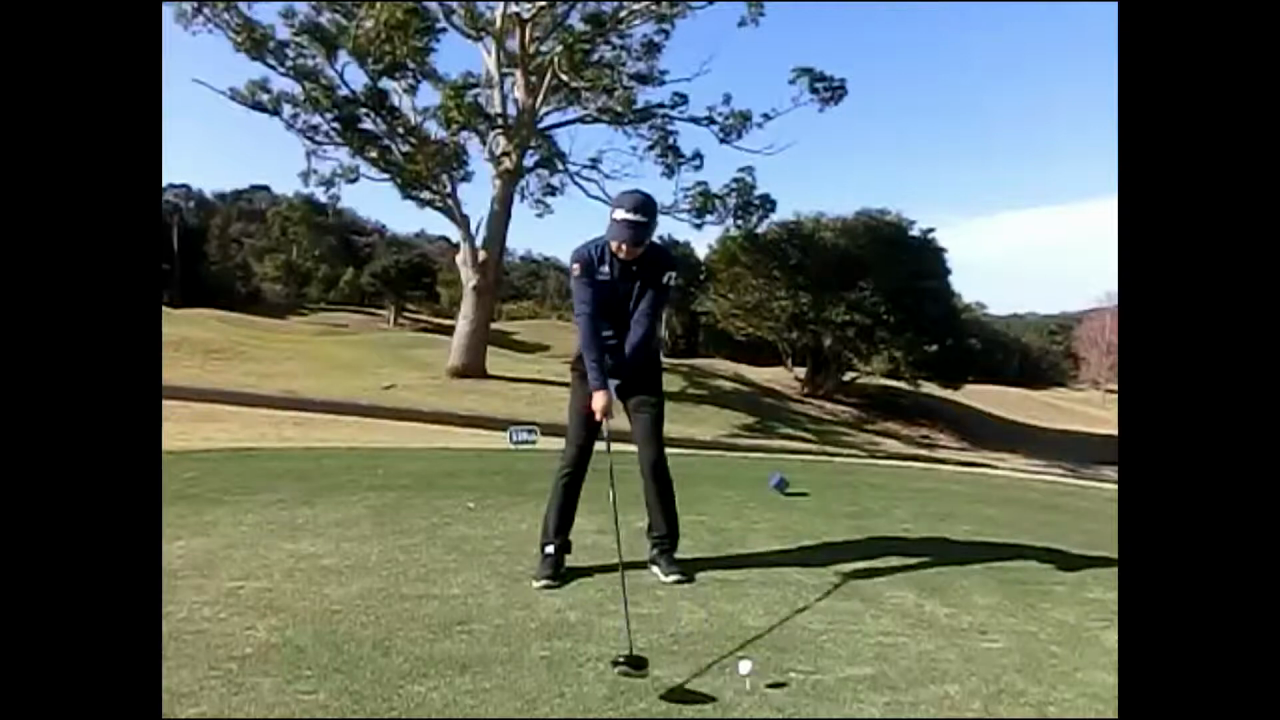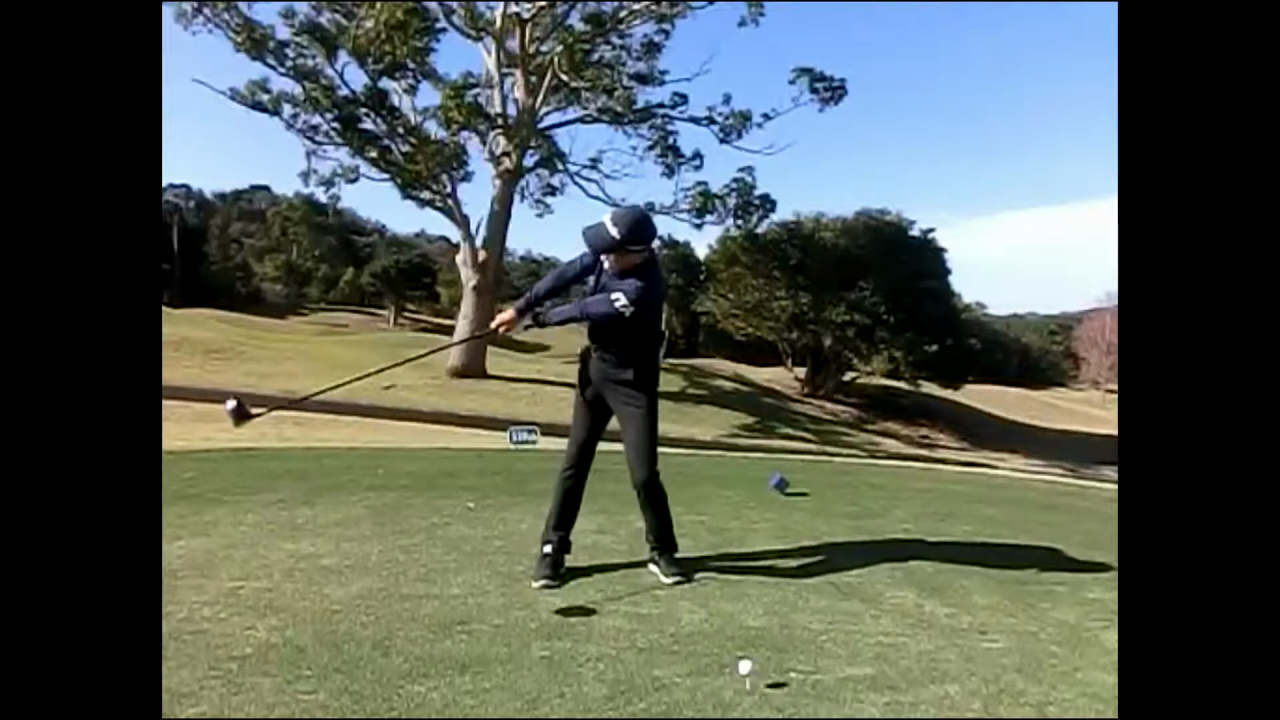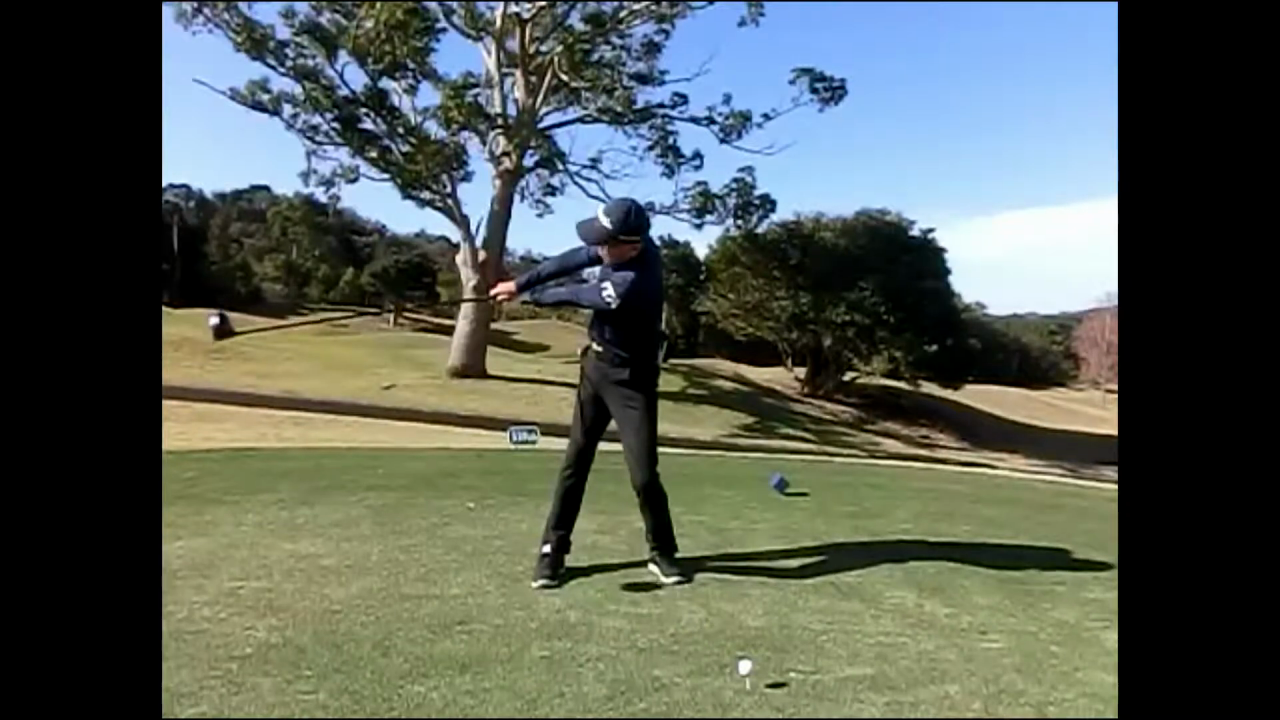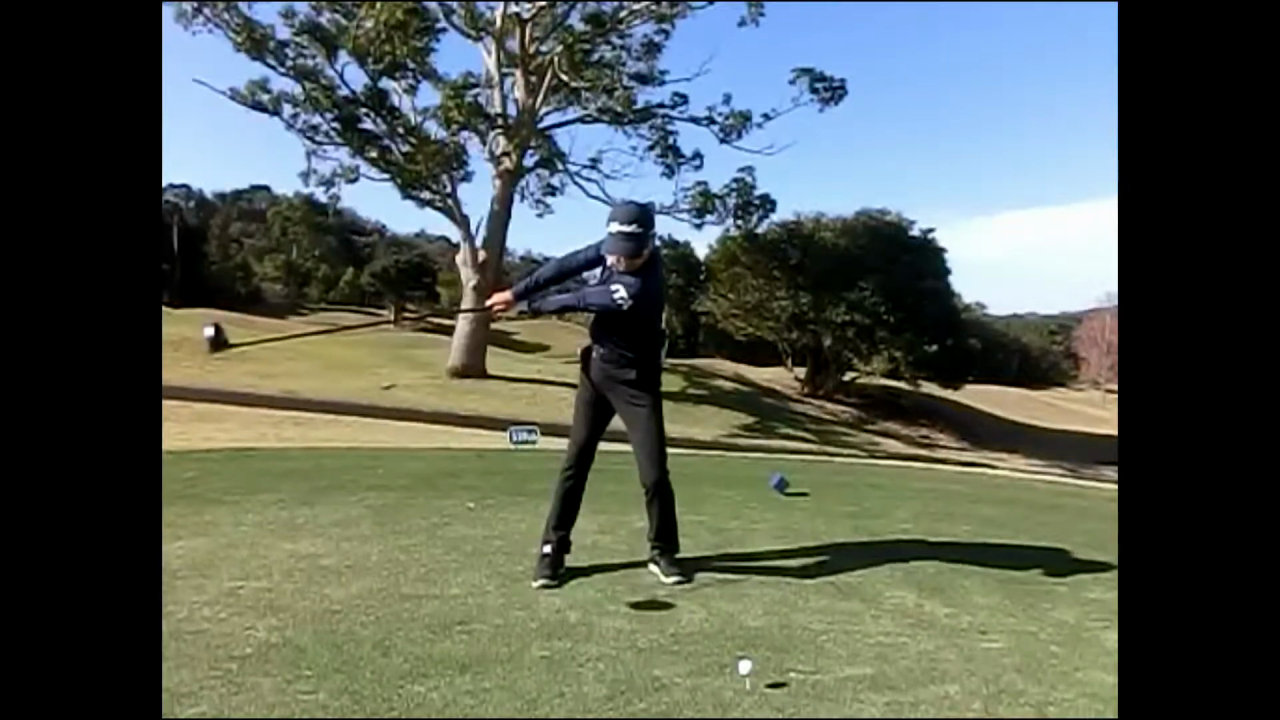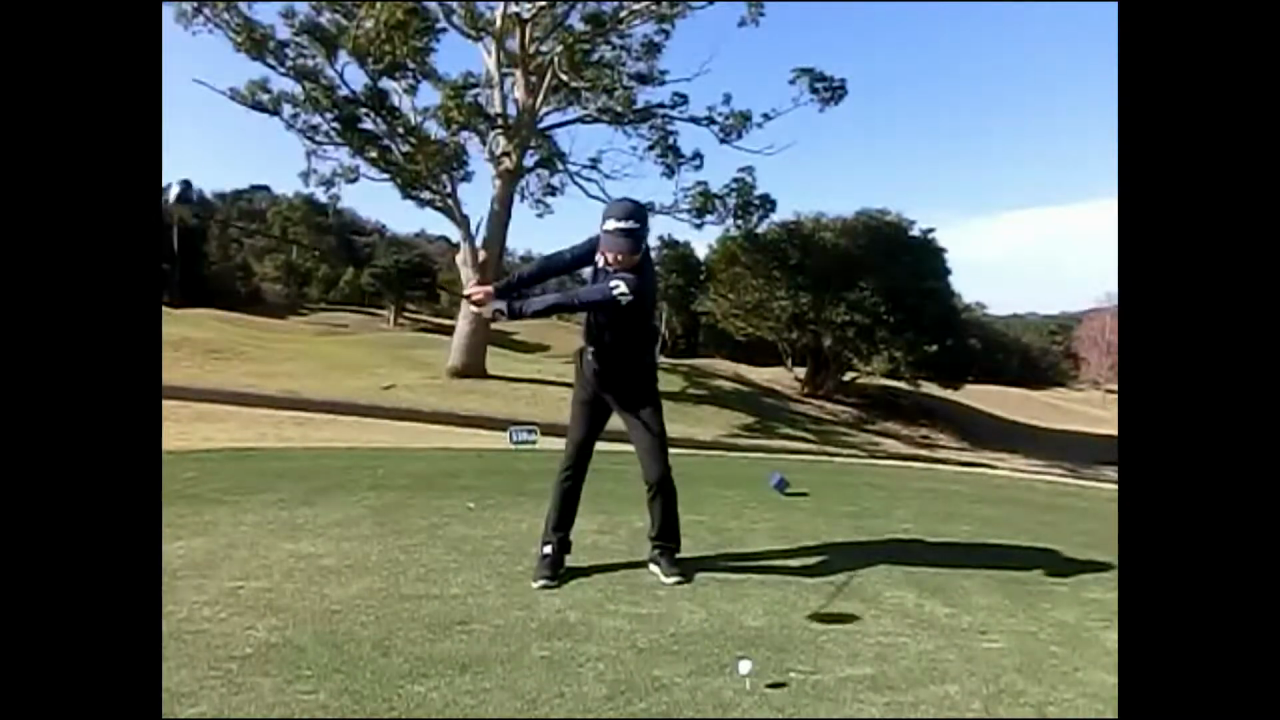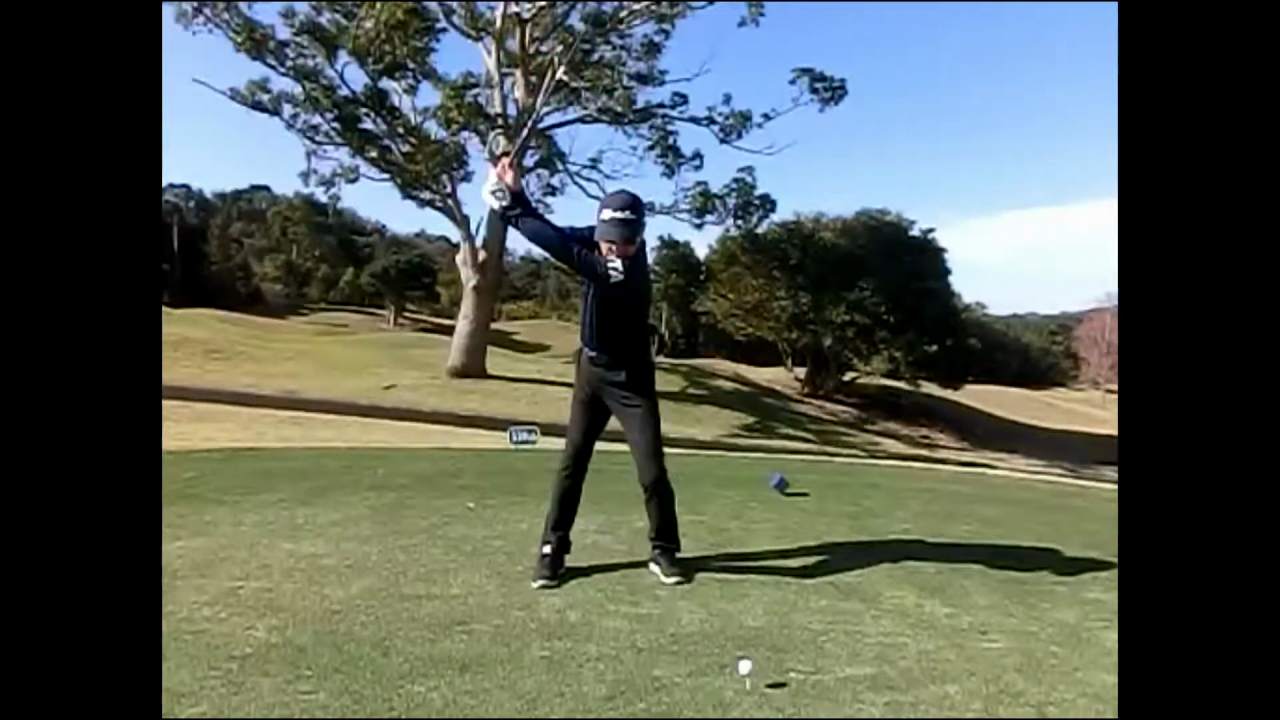
dt=0.7s
person 1, frame 1
left shoulder: (662, 264)
right shoulder: (586, 258)
left elbow: (643, 325)
right elbow: (587, 322)
left wrist: (619, 382)
right wrist: (597, 384)
left hip: (640, 369)
right hip: (591, 366)
left knee: (653, 461)
right knee: (573, 459)
left ankle: (663, 549)
right ankle: (552, 550)
person 1, frame 2
left shoulder: (641, 290)
right shoulder: (618, 250)
left elbow: (582, 311)
right elbow: (570, 272)
left wrist: (535, 318)
right wrist: (521, 306)
left hip: (633, 378)
right hip: (596, 365)
left knee: (644, 473)
right knee: (574, 461)
left ankle: (662, 551)
right ankle: (553, 549)
person 1, frame 3
left shoulder: (633, 285)
right shoulder: (632, 244)
left elbow: (575, 295)
right elbow: (574, 259)
left wrist: (531, 294)
right wrist: (520, 282)
left hip: (630, 379)
right hip: (596, 365)
left knee: (643, 475)
right knee: (575, 461)
left ankle: (662, 552)
right ankle: (553, 549)
person 1, frame 4
left shoulder: (641, 288)
right shoulder: (616, 246)
left elbow: (579, 301)
right elbow: (569, 265)
left wrist: (530, 305)
right wrist: (516, 291)
left hip: (635, 378)
right hip: (597, 367)
left knee: (654, 474)
right knee: (575, 462)
left ankle: (663, 552)
right ankle: (553, 549)
person 1, frame 5
left shoulder: (636, 283)
right shoulder: (603, 245)
left elbow: (571, 301)
right elbow: (553, 265)
left wrist: (508, 308)
right wrist: (498, 289)
left hip: (633, 378)
right hip: (593, 368)
left knee: (657, 470)
right knee: (573, 462)
left ankle: (663, 551)
right ankle: (553, 549)
person 1, frame 6
left shoulder: (627, 273)
right shoulder: (602, 239)
left elbow: (557, 247)
right elbow: (556, 235)
left wrist: (508, 207)
right wrist: (518, 195)
left hip: (629, 378)
right hip: (590, 369)
left knee: (652, 472)
right knee: (572, 463)
left ankle: (664, 552)
right ankle: (552, 550)
